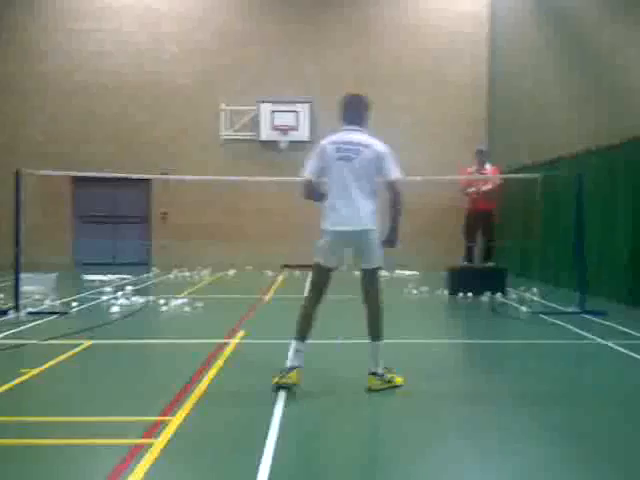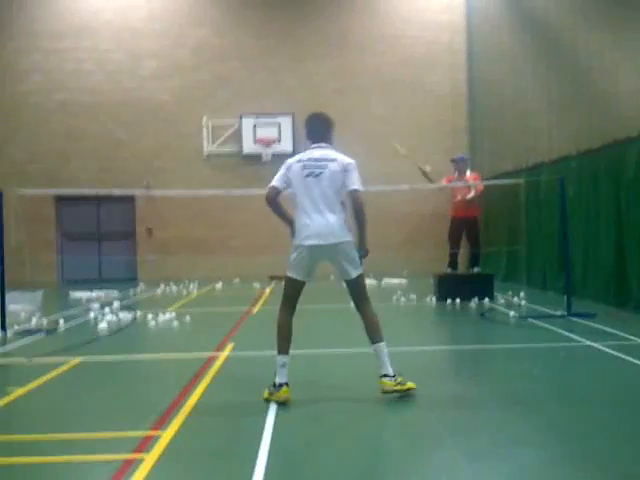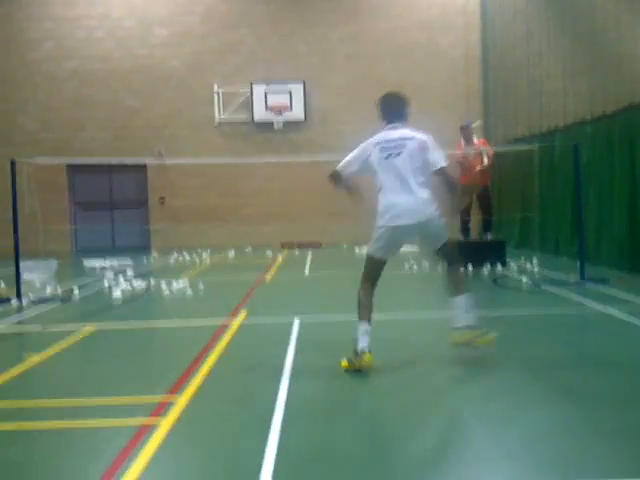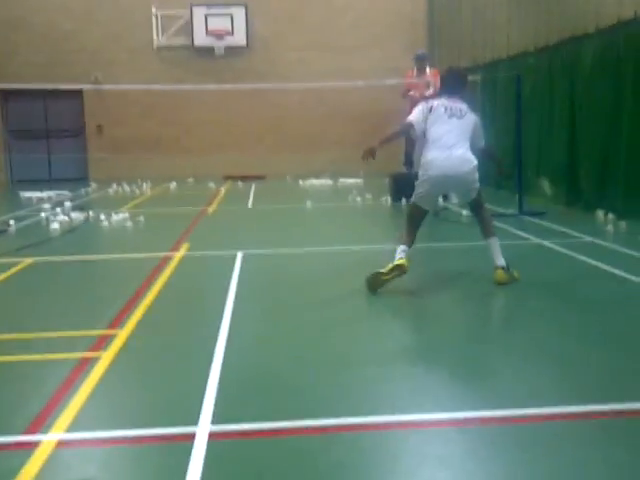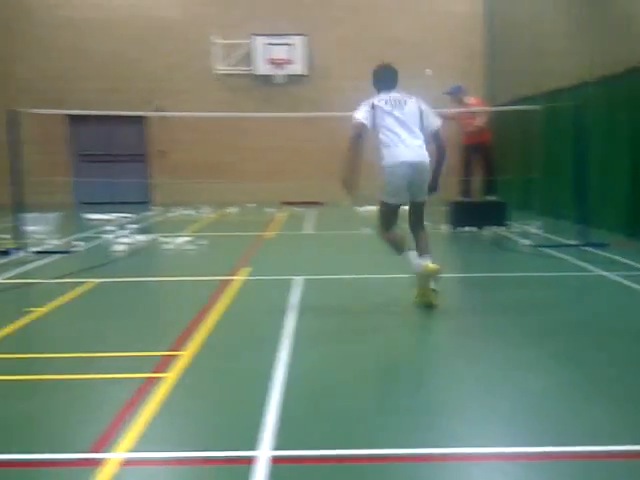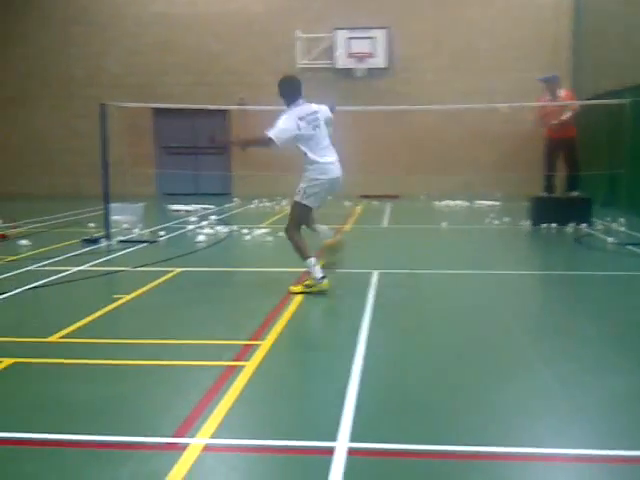
dt=0.5s
person 1, frame 1
left shoulder: (325, 145)
right shoulder: (378, 148)
left elbow: (309, 189)
right elbow: (394, 193)
right wrist: (393, 229)
left hip: (333, 226)
right hip: (366, 227)
left knee: (314, 296)
right knee: (372, 298)
left ankle: (292, 367)
right ankle: (377, 372)
person 1, frame 2
left shoulder: (293, 163)
right shoulder: (344, 162)
left elbow: (270, 196)
right elbow: (358, 203)
left wrist: (291, 223)
right wrist: (363, 240)
left hip: (306, 240)
right hip: (339, 238)
left knee: (287, 307)
right knee: (363, 305)
left ankle: (281, 383)
right ankle: (388, 375)
person 1, frame 3
left shoulder: (370, 145)
right shoulder: (422, 139)
left elbow: (336, 176)
right elbow: (447, 178)
left wrist: (351, 189)
left hip: (390, 219)
right hip: (425, 215)
left knee: (367, 283)
right knee: (453, 264)
left ankle: (362, 351)
right ankle: (465, 326)
person 1, frame 4
left shoulder: (430, 105)
right shoulder: (471, 115)
left elbow: (407, 128)
right elbow: (483, 150)
left wrist: (377, 145)
left hip: (433, 169)
right hip: (465, 168)
left knee: (411, 225)
right knee: (480, 213)
left ankle: (399, 259)
right ankle: (501, 267)
person 1, frame 5
left shoulder: (371, 104)
right shoulder: (416, 103)
left elbow: (358, 133)
right elbow: (440, 143)
left wrist: (350, 170)
right wrist: (435, 176)
left hip: (395, 165)
right hip: (420, 163)
left knee: (386, 228)
right knee: (417, 225)
left ankle: (424, 267)
right ankle: (428, 284)
person 1, frame 6
left shoulder: (289, 119)
right shoulder: (318, 109)
left elbow: (266, 140)
right elbow: (330, 115)
left wrist: (231, 142)
right wrist: (330, 110)
left hip: (318, 176)
right hip: (333, 172)
left knee: (292, 229)
right knee: (302, 219)
left ankle: (318, 279)
right ankle: (330, 237)
